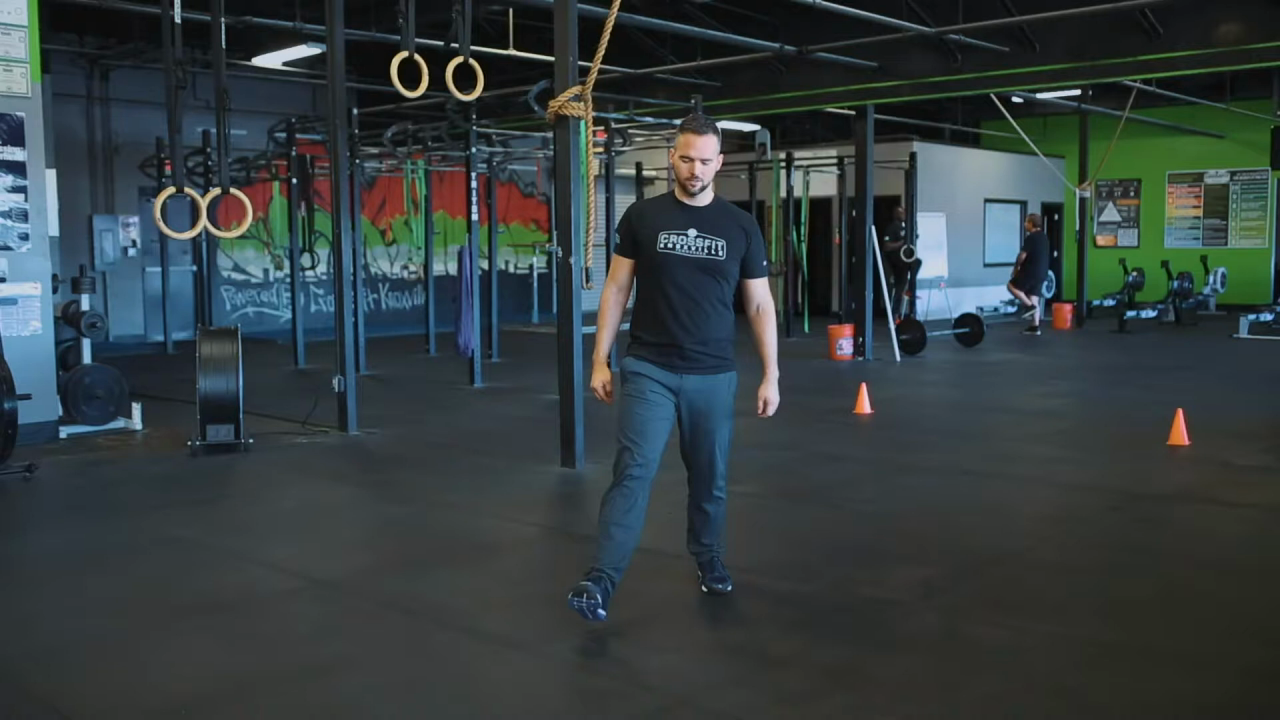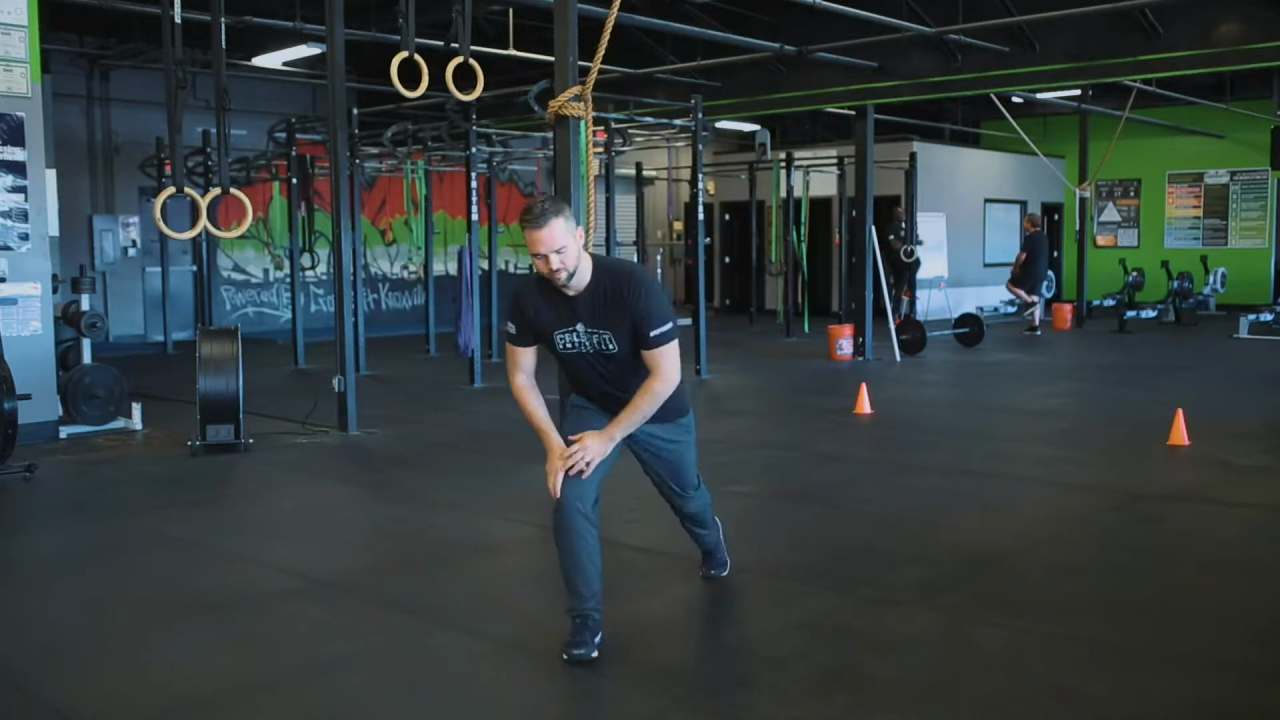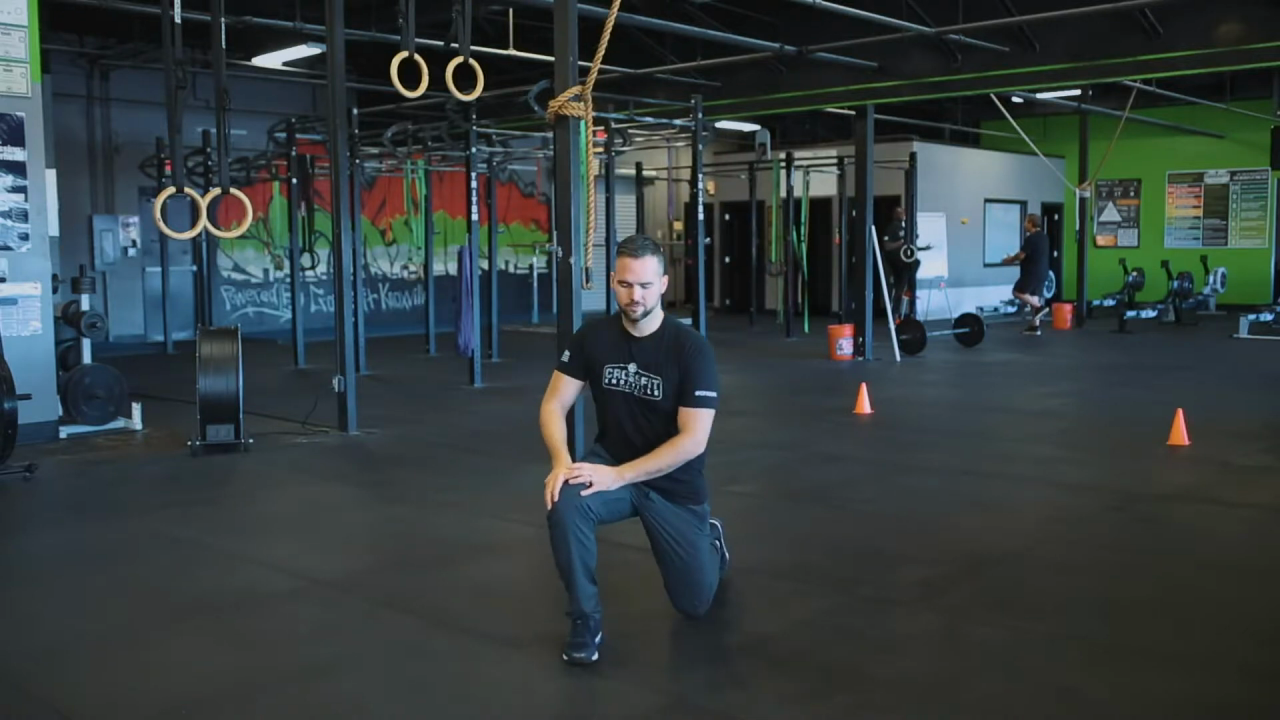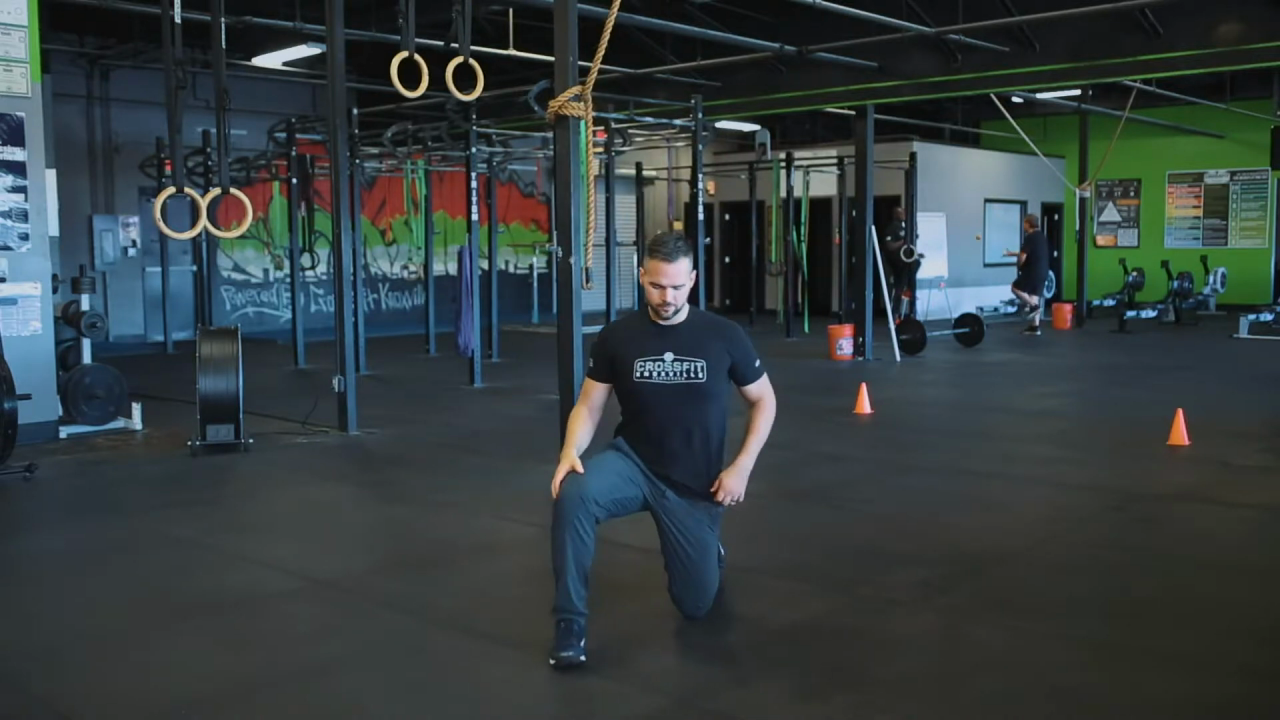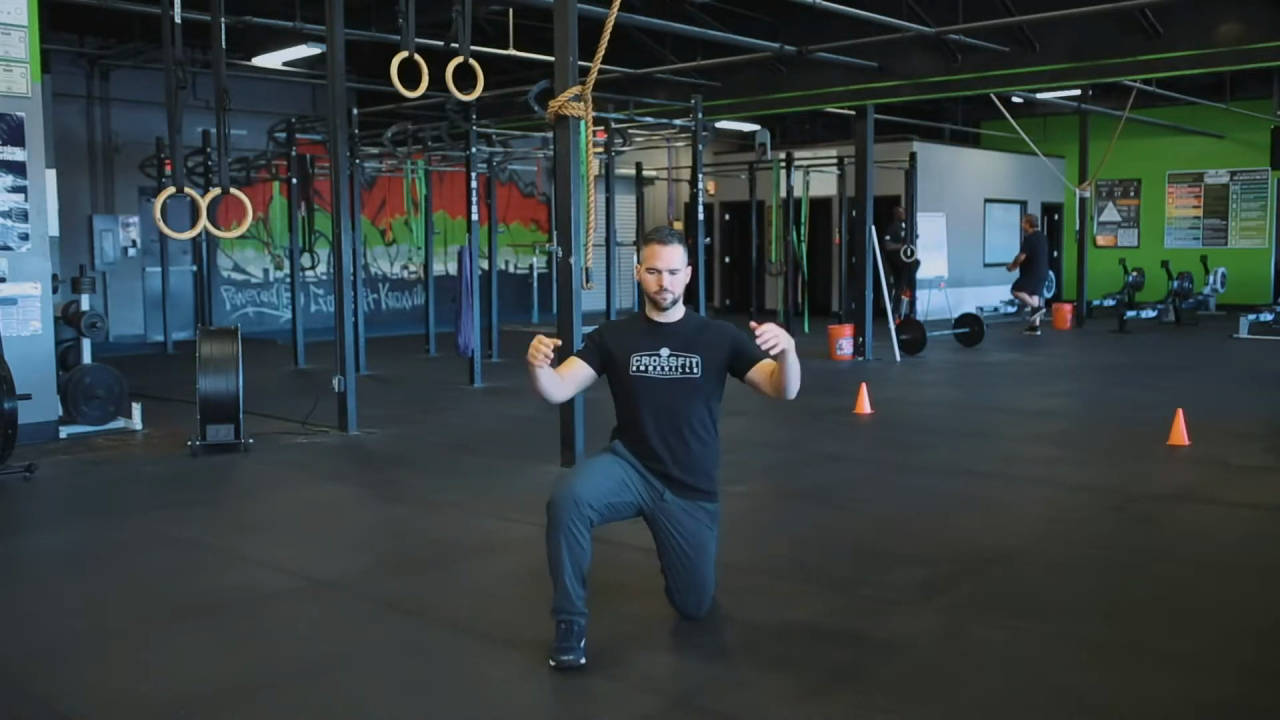
dt=1s
person 1, frame 1
left shoulder: (741, 226)
right shoulder: (642, 216)
left elbow: (760, 304)
right elbow: (616, 289)
left wrist: (770, 375)
right wrist: (600, 360)
left hip: (713, 375)
right hip: (648, 369)
left knee: (710, 477)
right knee: (633, 470)
left ankle: (708, 556)
right ankle: (600, 582)
person 1, frame 2
left shoulder: (634, 285)
right shoulder: (528, 300)
left elbow: (667, 376)
right elbow: (520, 376)
left wrist: (609, 438)
right wrist: (554, 444)
left hip: (658, 409)
right hip: (591, 407)
left knee: (688, 499)
right knee: (569, 496)
left ankle: (711, 538)
right ankle: (585, 617)
person 1, frame 3
left shoulder: (691, 349)
right shoulder: (592, 336)
left elbow: (694, 439)
right elbow: (554, 404)
left wrist: (623, 475)
right wrist: (561, 460)
left hip: (673, 482)
right hip: (610, 463)
left knee: (694, 603)
right knee: (564, 503)
left ankle: (709, 538)
right ankle: (585, 620)
person 1, frame 4
left shoulder: (725, 336)
right shoulder: (615, 338)
left elbow: (763, 401)
right elbow: (589, 406)
left wrist: (742, 466)
right wrist: (570, 452)
left hip: (695, 483)
right hip: (632, 461)
left knee: (696, 604)
right knee: (573, 495)
left ankle: (705, 547)
right ankle: (570, 624)
person 1, frame 5
left shoulder: (718, 336)
right shoulder: (613, 336)
left elbow: (784, 389)
right elbow: (556, 388)
left wrist: (786, 350)
right wrist: (537, 365)
left hip: (691, 486)
right hip: (628, 465)
left knee: (695, 606)
right knee: (566, 500)
left ankle: (677, 560)
right ankle: (569, 625)
